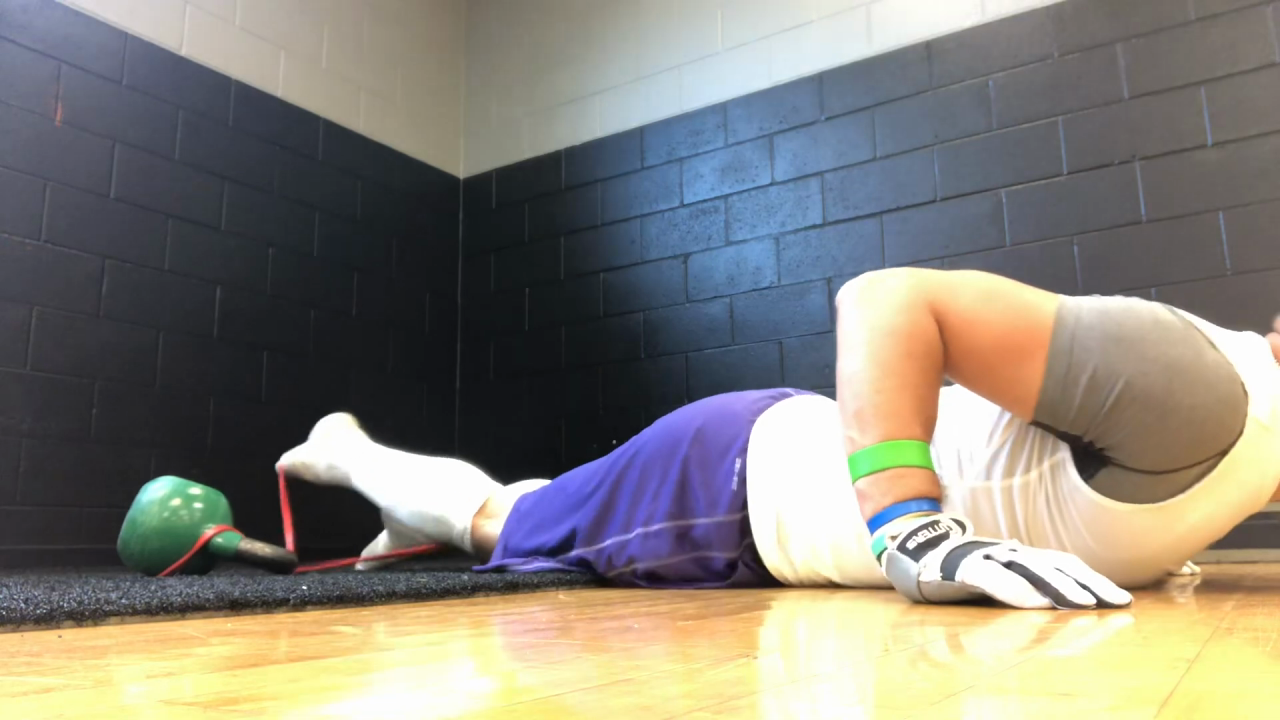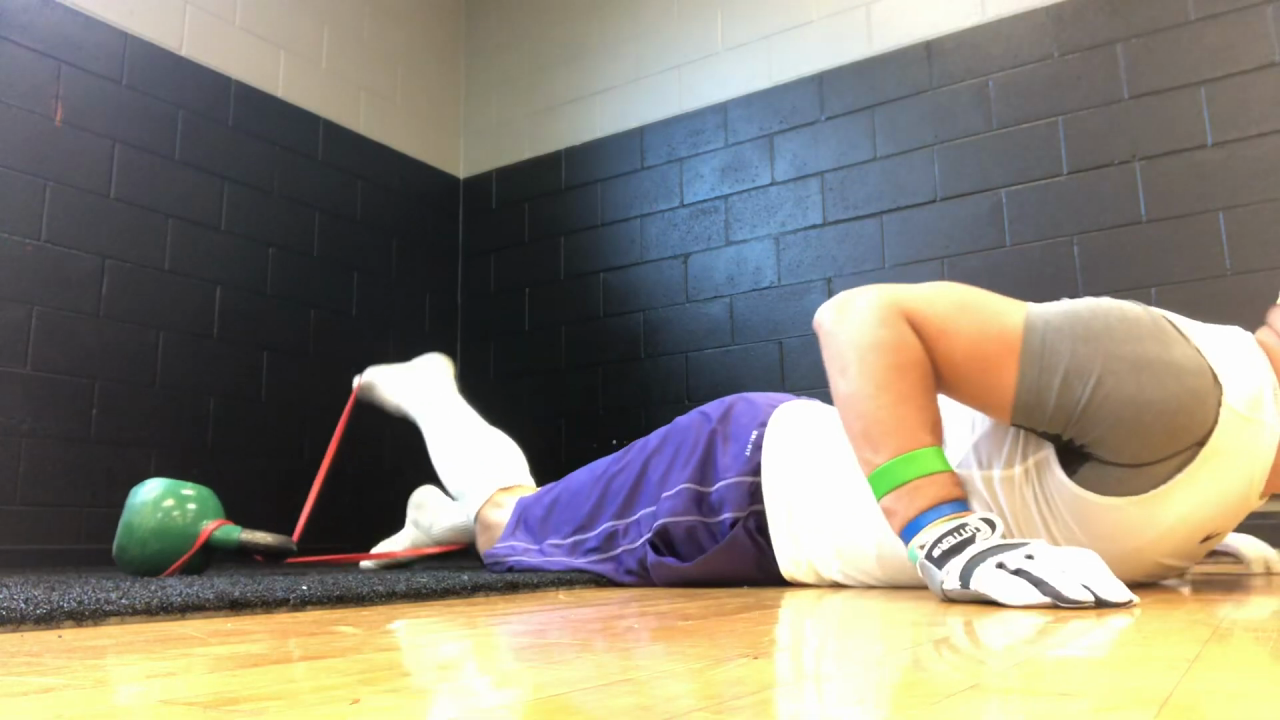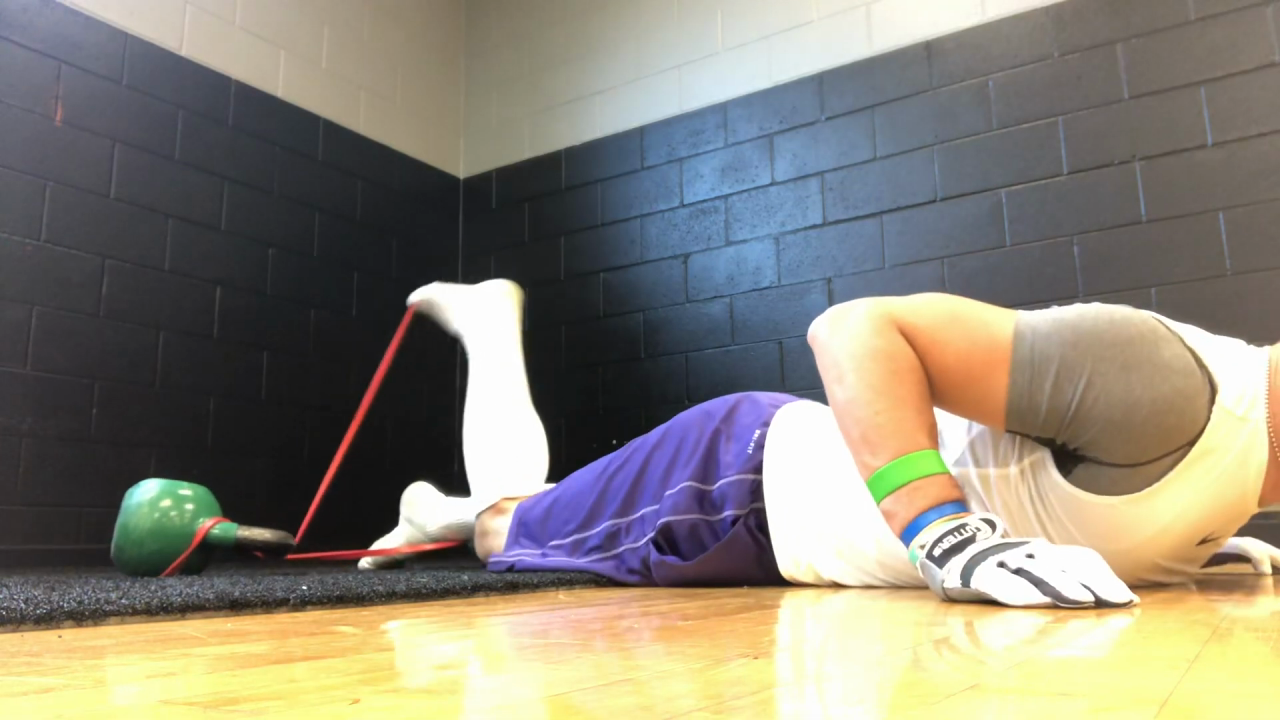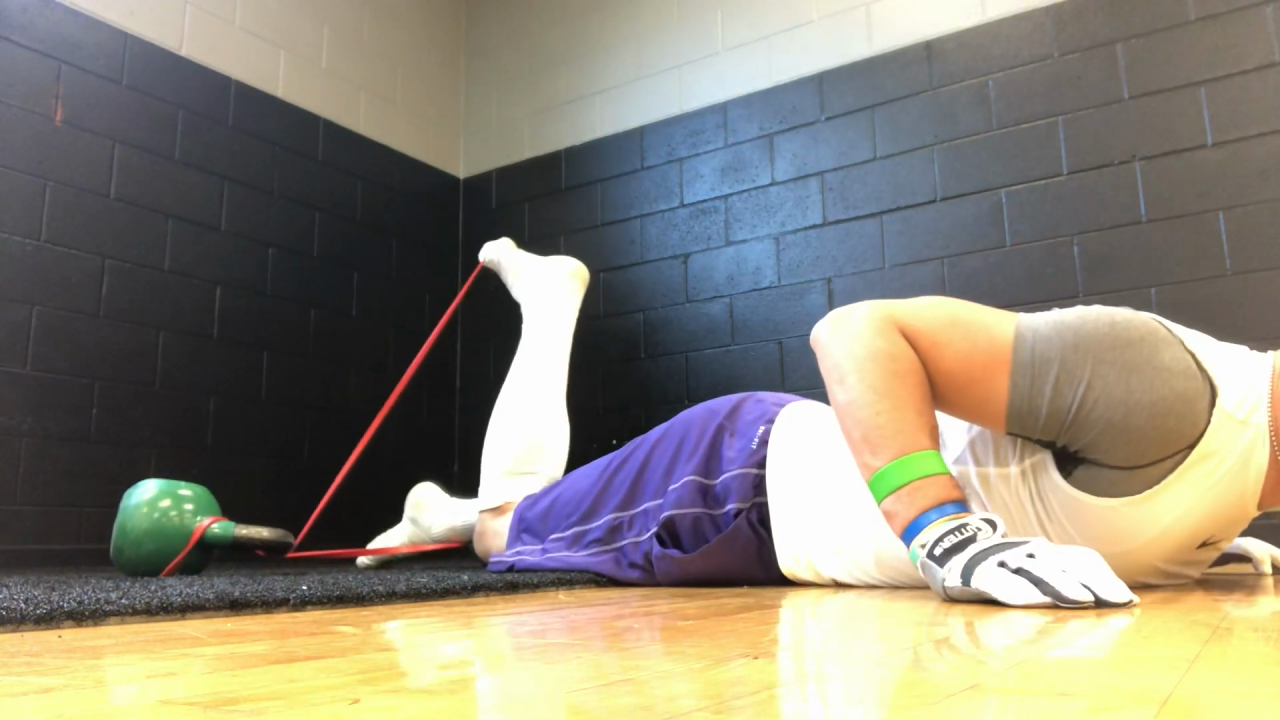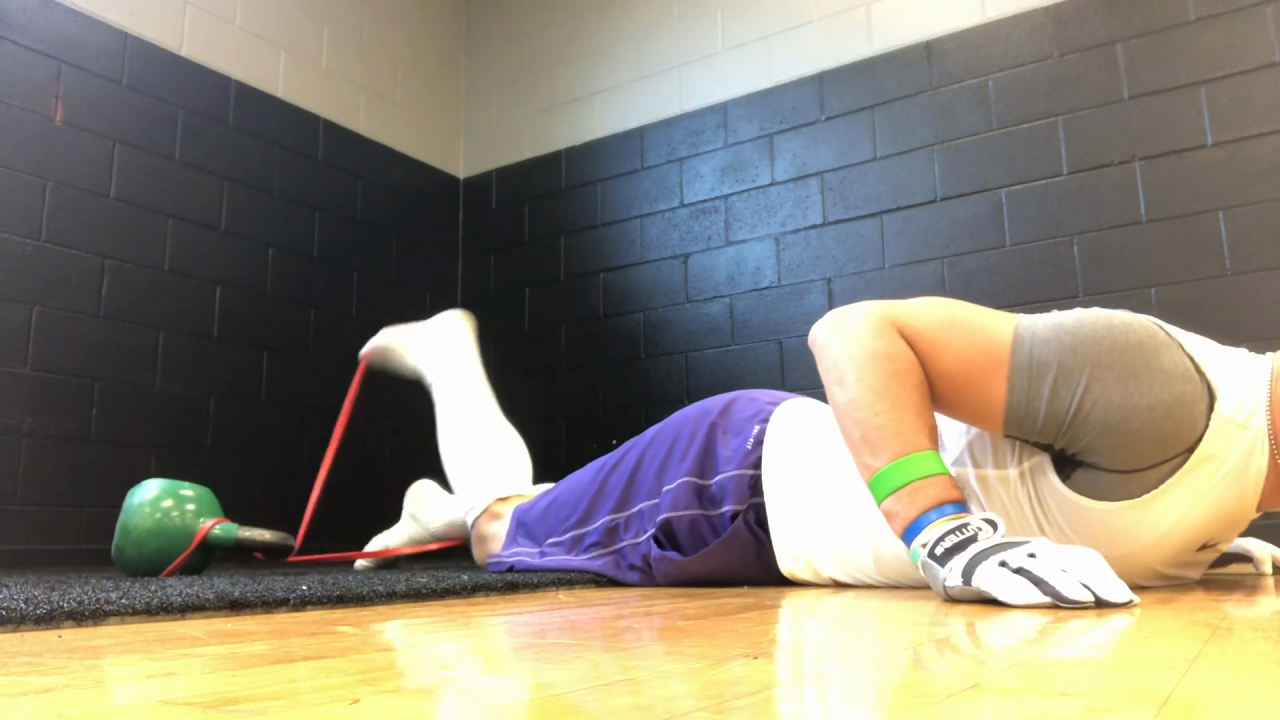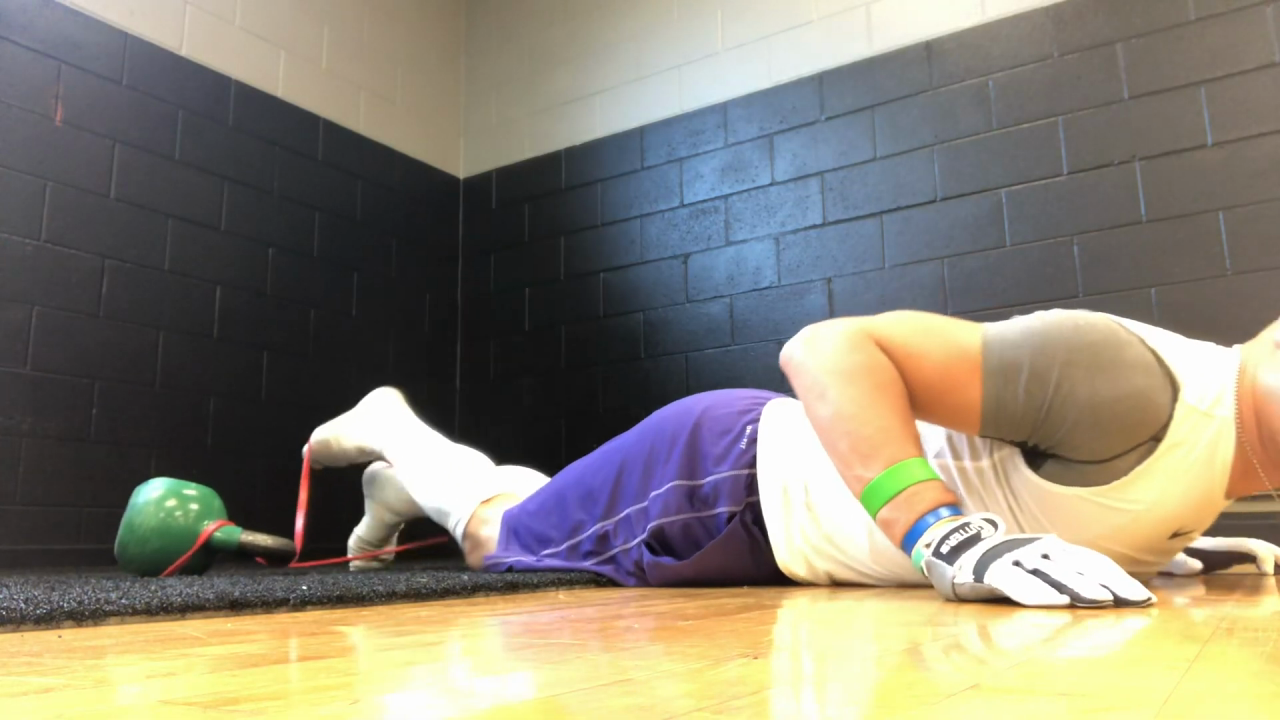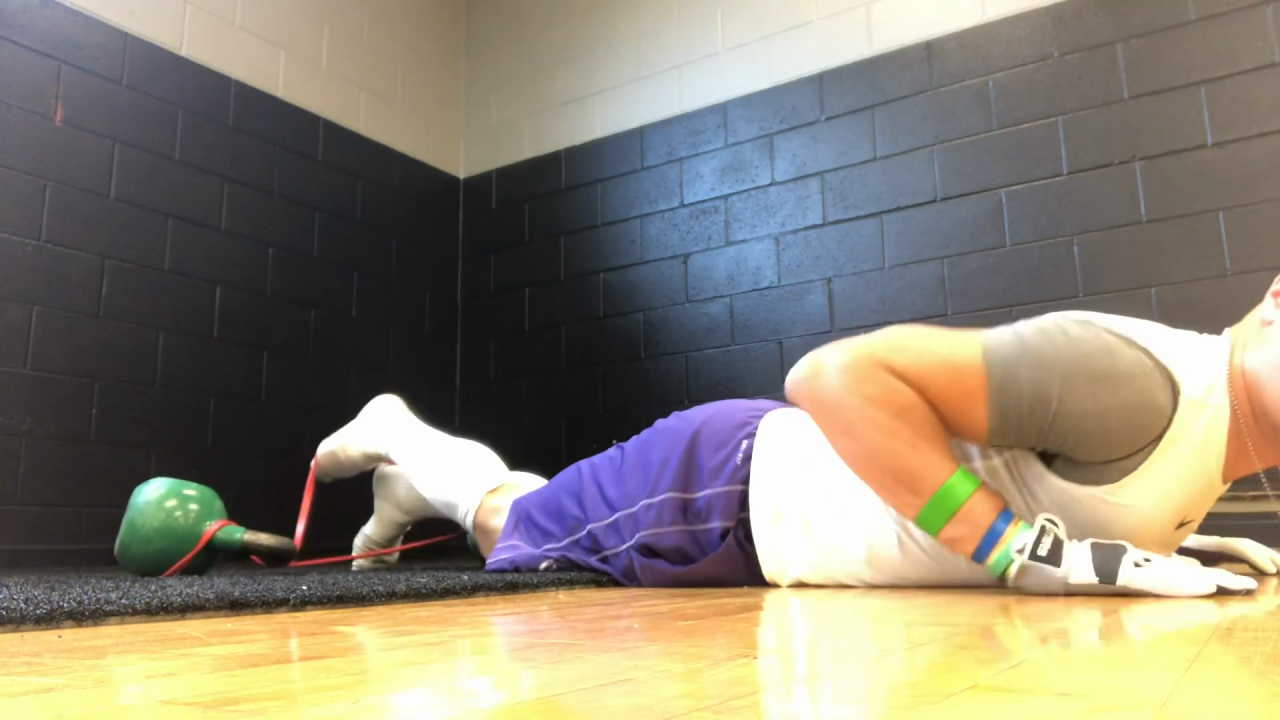
dt=0.4s
person 1, frame 1
right shoulder: (1192, 391)
right elbow: (888, 299)
left wrist: (1140, 534)
right wrist: (915, 532)
left hip: (785, 466)
right hip: (733, 488)
left knee: (527, 514)
right knee: (499, 529)
left ankle: (418, 510)
right ankle: (360, 457)
person 1, frame 2
right shoulder: (1172, 383)
right elbow: (862, 315)
left wrist: (1174, 537)
right wrist: (952, 539)
left hip: (791, 484)
right hip: (739, 485)
right knee: (507, 523)
left ankle: (439, 514)
right ankle: (429, 388)
person 1, frame 3
right shoulder: (1170, 385)
right elbow: (854, 328)
left wrist: (1182, 537)
right wrist: (950, 538)
left hip: (791, 488)
right hip: (742, 481)
right knee: (507, 528)
left ankle: (436, 511)
right ankle: (491, 319)
person 1, frame 4
right shoulder: (1167, 389)
right elbow: (855, 329)
left wrist: (1189, 537)
right wrist: (951, 537)
left hip: (791, 483)
right hip: (741, 483)
right knee: (507, 531)
left ankle: (440, 512)
right ankle: (552, 294)
person 1, frame 5
right shoulder: (1165, 391)
right elbow: (855, 331)
left wrist: (1180, 545)
right wrist: (952, 539)
left hip: (783, 490)
right hip: (738, 483)
right knee: (506, 536)
left ankle: (440, 506)
right ankle: (445, 351)
person 1, frame 6
right shoulder: (1131, 383)
right elbow: (826, 346)
left wrist: (1155, 544)
right wrist: (947, 541)
left hip: (763, 490)
right hip: (722, 477)
left knee: (531, 515)
right knee: (500, 539)
left ankle: (404, 487)
right ankle: (390, 431)
person 1, frame 7
right shoulder: (1133, 381)
right elbow: (832, 375)
left wrist: (1158, 539)
right wrist: (1022, 548)
left hip: (772, 481)
right hip: (720, 495)
right knee: (513, 532)
left ankle: (415, 488)
right ankle: (398, 435)
